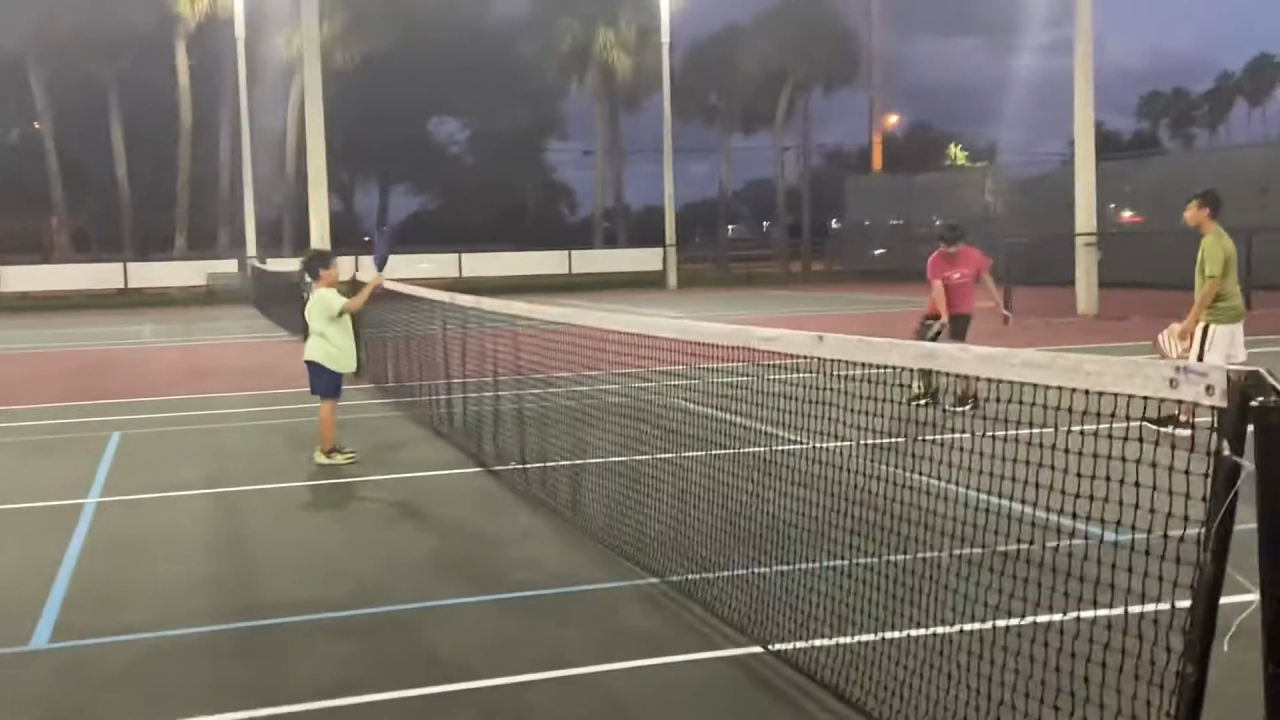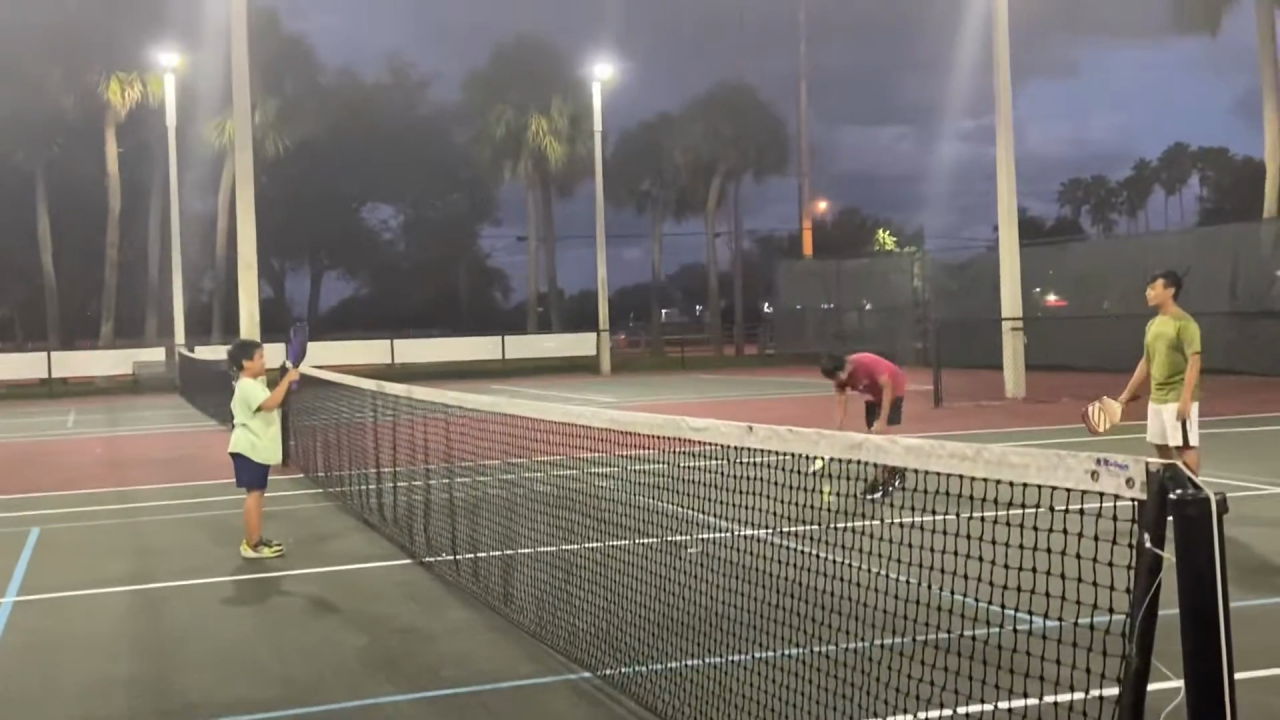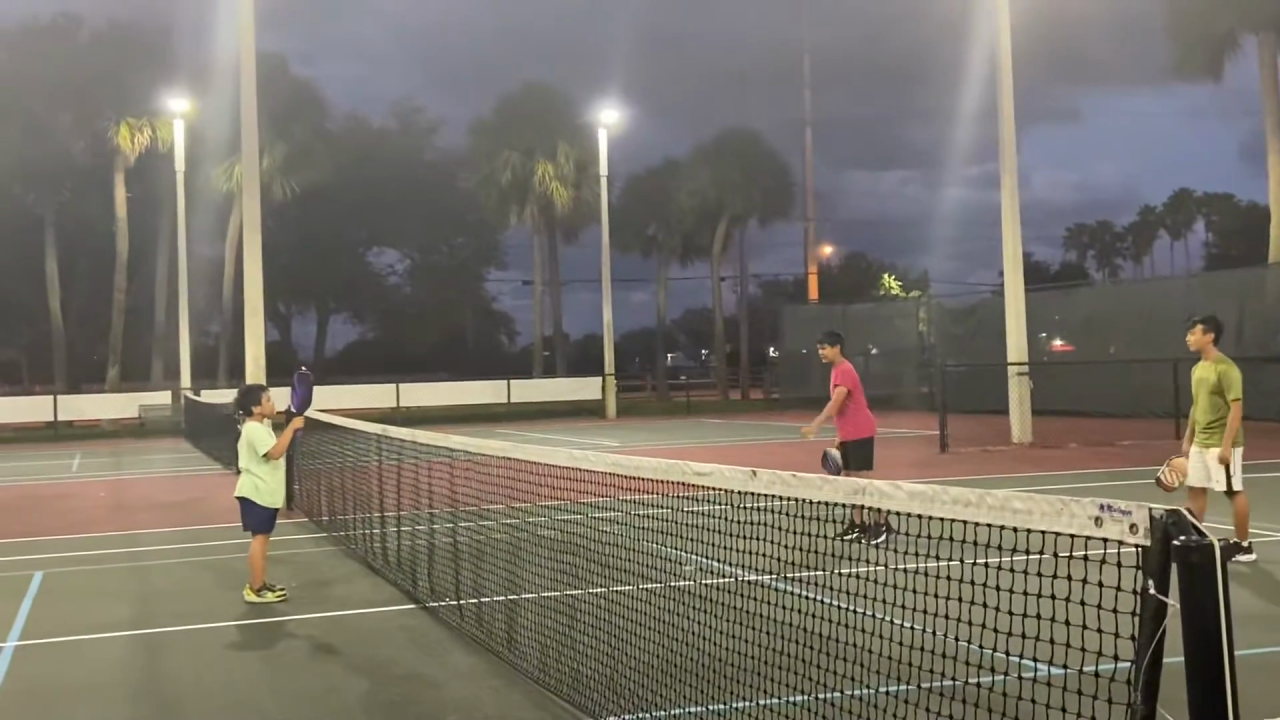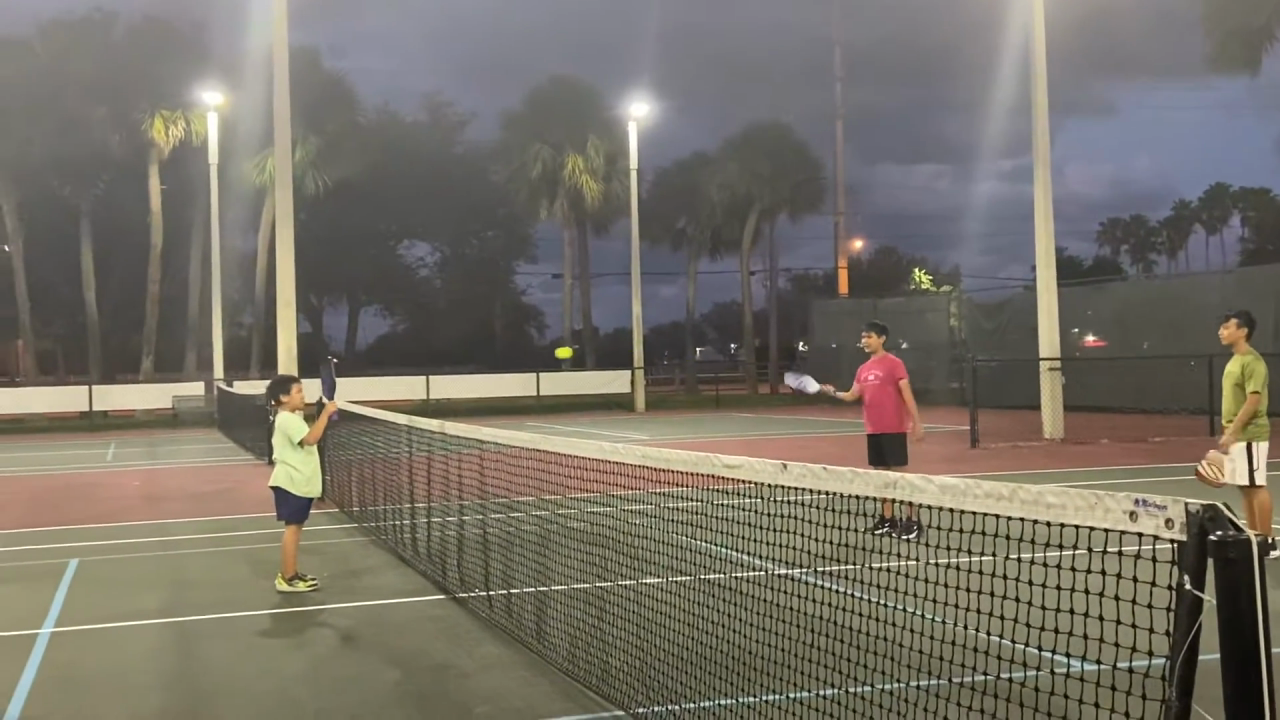
dt=1s
person 1, frame 1
left shoulder: (1212, 242)
right shoulder: (1220, 238)
left elbow: (1211, 285)
left wrist: (1190, 321)
right wrist: (1195, 318)
left hip: (1219, 316)
right hip: (1231, 312)
right knee: (1234, 367)
left ankle: (1183, 420)
person 1, frame 2
left shoulder: (1185, 323)
right shoulder: (1153, 324)
left elbow: (1194, 362)
right elbow: (1146, 361)
left wrist: (1185, 399)
right wrist: (1128, 393)
left hip: (1178, 399)
right hip: (1156, 398)
left knee: (1185, 447)
right knee: (1161, 447)
person 1, frame 3
left shoulder: (1226, 368)
right shoulder: (1197, 369)
left elbow: (1236, 408)
left wrist: (1227, 445)
right wrist: (1187, 439)
left hip: (1222, 444)
right hip: (1200, 442)
left knee: (1234, 492)
right knee: (1195, 489)
left ankle: (1243, 546)
person 1, frame 4
left shoulder: (1252, 361)
right shoulder: (1233, 361)
left elbow: (1253, 401)
left wrist: (1230, 432)
right wrist: (1228, 433)
left hip: (1250, 436)
right hip: (1236, 437)
left knee: (1257, 488)
right knee: (1246, 489)
left ankle: (1268, 543)
person 2, frame 1
left shoulder: (319, 295)
right shoulder: (325, 295)
right elbow: (352, 306)
right wrist: (372, 285)
left hip: (326, 355)
right hip: (326, 357)
left knee: (330, 401)
right knee: (329, 401)
left ankle: (329, 446)
right ankle: (326, 451)
person 2, frame 2
left shoulder: (253, 384)
right shoulder: (248, 386)
left elbow: (268, 405)
right elbow: (270, 404)
right wrist: (287, 380)
left hip: (256, 448)
right hip: (250, 449)
left knee: (257, 493)
right knee: (254, 493)
left ankle: (255, 539)
right ankle: (252, 544)
person 2, frame 3
left shoulder: (258, 427)
right shoulder: (255, 429)
left elbow: (273, 452)
right elbow: (275, 453)
right wrist: (291, 428)
left hip: (263, 492)
right hip: (257, 493)
left knee: (262, 537)
right knee: (260, 537)
left ankle: (258, 584)
right ankle: (256, 589)
person 2, frame 4
left shoulder: (291, 418)
right shoulder: (288, 419)
left elbow: (307, 441)
right elbow: (311, 439)
right wrist: (325, 414)
left hip: (298, 483)
right hip: (291, 483)
left knee: (295, 527)
right knee: (293, 527)
left ankle: (290, 573)
right ankle: (287, 578)
person 3, frame 1
left shoulder: (976, 256)
right shoulder: (935, 260)
left elbow: (988, 281)
right elbow: (938, 290)
left wrist: (1000, 306)
right wrist: (944, 317)
left hip: (963, 310)
right hip: (937, 311)
left ankle: (968, 395)
right ankle: (927, 391)
person 3, frame 2
left shoulder: (868, 363)
right shoulder: (839, 376)
left elbow: (887, 387)
right elbow: (841, 406)
left wrist: (882, 420)
right wrist: (836, 431)
left hip: (893, 389)
right hip: (873, 394)
left knee: (880, 433)
right knee: (873, 433)
left ankle: (880, 481)
right ankle: (894, 471)
person 3, frame 3
left shoulder: (845, 370)
right shoulder: (836, 369)
left elbow: (836, 402)
left wrist: (814, 425)
right wrist: (840, 436)
left hip: (860, 433)
right hip: (848, 434)
right knee: (850, 478)
left ankle: (882, 524)
right ankle: (858, 525)
person 3, frame 4
left shoulder: (894, 364)
right shoulder: (863, 369)
left elbow: (907, 394)
right elbow: (853, 395)
left wrist: (917, 422)
right wrist: (834, 393)
left hip: (894, 429)
right hip: (873, 430)
left knee: (900, 474)
left ankle: (913, 520)
right ankle: (888, 519)
